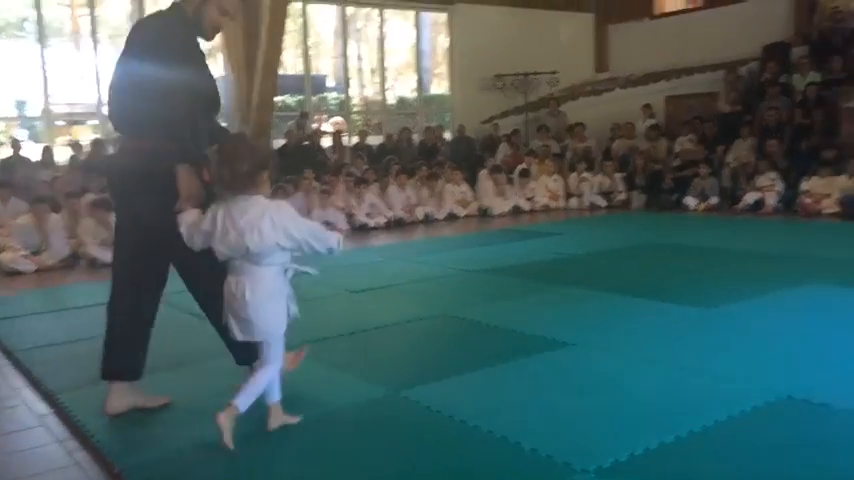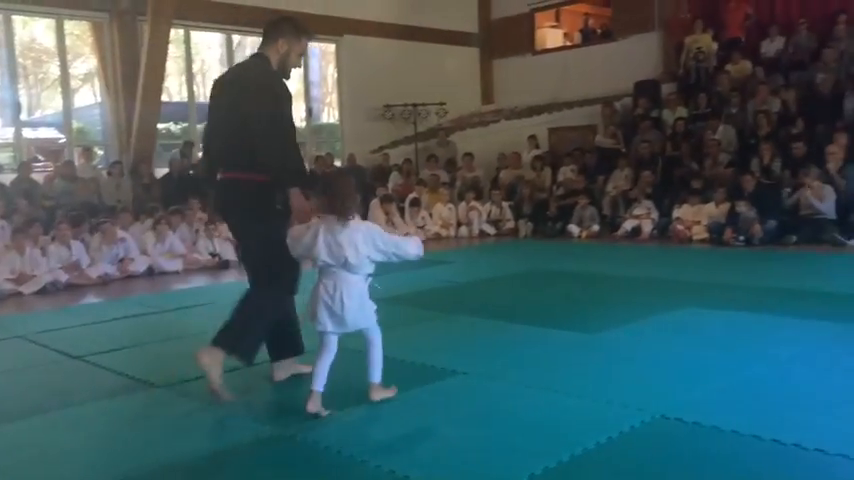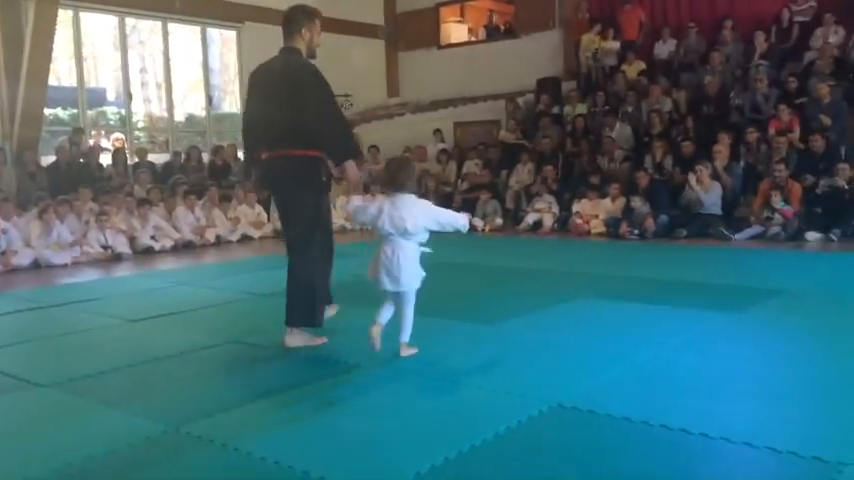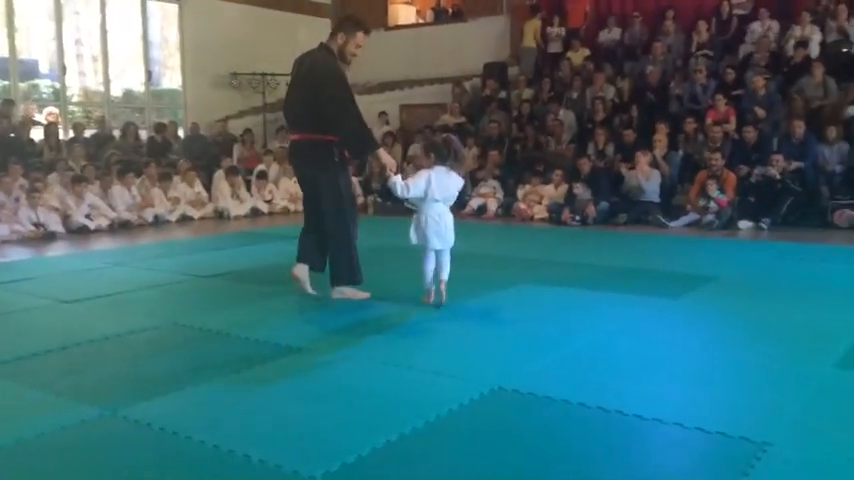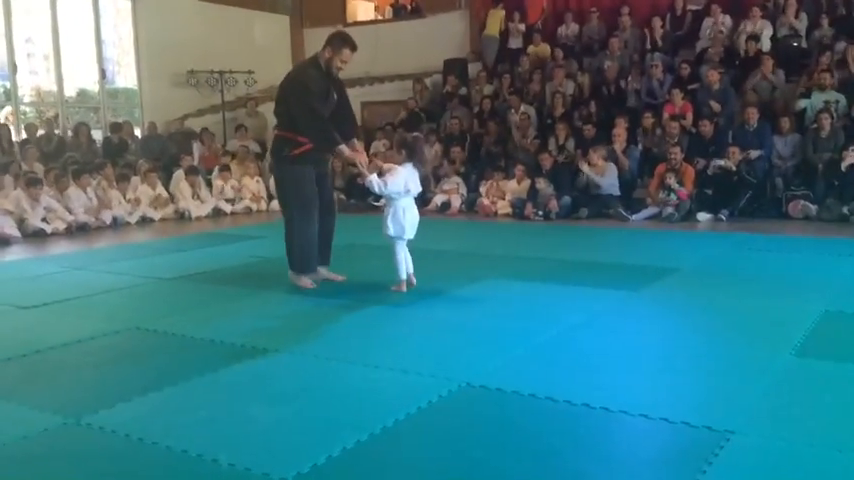
dt=0.7s
person 1, frame 1
left shoulder: (160, 35)
right shoulder: (163, 33)
right elbow: (165, 109)
left wrist: (222, 138)
right wrist: (182, 164)
left hip: (138, 170)
right hip: (159, 172)
left knee: (138, 278)
right knee: (211, 267)
left ankle: (121, 385)
right ankle: (255, 356)
person 1, frame 2
left shoulder: (229, 81)
right shoulder: (267, 84)
left elbow: (214, 139)
right elbow: (277, 143)
left wrist: (220, 182)
right wrist: (296, 190)
left hip: (232, 190)
right hip: (259, 193)
left knee: (273, 273)
right knee: (278, 278)
left ankle: (284, 357)
right ankle: (219, 351)
person 1, frame 3
left shoulder: (261, 73)
right shoulder: (305, 71)
left elbow: (252, 123)
right elbow: (328, 119)
left wrist: (257, 159)
right wrist: (348, 161)
left hip: (275, 167)
right hip: (304, 168)
left knee: (303, 241)
right knee: (311, 245)
left ankle: (316, 306)
right ankle: (298, 327)
person 1, frame 4
left shoulder: (306, 61)
right shoulder: (328, 69)
right elbow: (348, 115)
right wrist: (378, 152)
left hip: (302, 148)
right hip: (322, 151)
left knee: (317, 213)
right knee: (341, 218)
left ankle: (304, 264)
right ankle: (343, 283)
person 1, frame 5
left shoulder: (332, 79)
right shoulder: (302, 78)
left elbow: (342, 114)
right elbow: (316, 121)
left wrist: (354, 143)
right wrist: (346, 152)
left hip: (315, 150)
right hip: (291, 151)
left knee: (325, 210)
right knee: (302, 212)
left ankle: (319, 266)
right ankle: (299, 270)
person 2, frame 1
left shoulder: (219, 212)
right shoulder: (277, 211)
left elbow: (192, 235)
right elbow: (314, 236)
left wrist: (189, 212)
right wrist: (335, 238)
left hip: (238, 287)
right hip: (267, 290)
left knee: (269, 354)
right knee: (271, 361)
left ankle: (275, 412)
right ankle: (230, 413)
person 2, frame 2
left shoulder: (316, 229)
right shoulder: (366, 230)
left elbow: (295, 246)
right elbow: (400, 247)
left wrist: (297, 225)
right wrist: (415, 244)
left hip: (326, 292)
right hip: (352, 294)
left knee: (328, 349)
right knee: (374, 339)
left ankle: (315, 398)
right ankle: (375, 388)
person 2, frame 3
left shoulder: (381, 203)
right shoulder: (423, 207)
left elbow: (357, 213)
right elbow: (451, 220)
left wrist: (357, 197)
right wrist: (464, 218)
left hip: (386, 256)
right hip: (407, 258)
left knee: (391, 300)
right knee: (407, 304)
left ankle: (377, 326)
right ankle: (404, 345)
person 2, frame 4
left shoulder: (424, 176)
right shoulder: (451, 176)
left elbow: (404, 190)
right elbow: (459, 184)
left wrist: (393, 178)
left hip: (426, 220)
right hip: (444, 220)
left knee: (429, 257)
right knee: (444, 257)
left ankle: (430, 293)
right ankle: (442, 283)
person 2, frame 5
left shoulder: (398, 172)
right shoulder: (412, 170)
left elbow: (381, 186)
left wrist: (366, 174)
right wrist: (383, 167)
left hip: (398, 212)
right hip: (409, 211)
left knee: (399, 249)
right knee: (402, 247)
left ankle: (402, 283)
right ankle: (410, 276)
